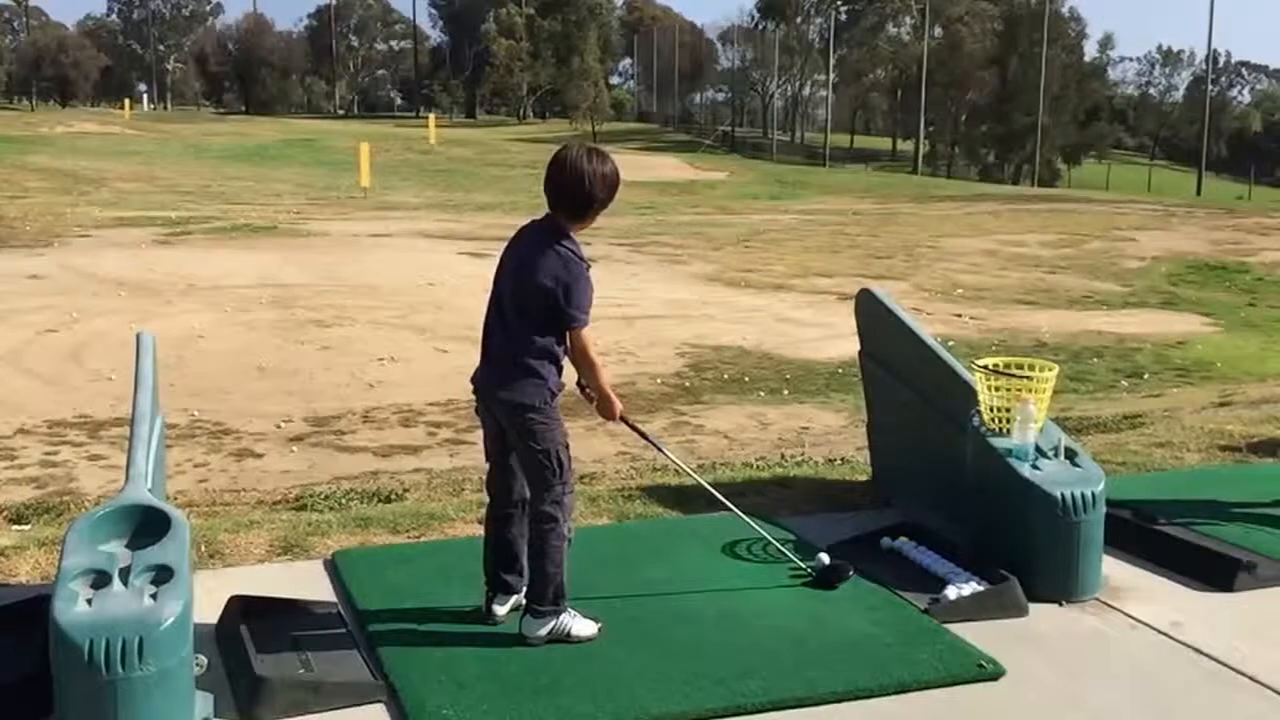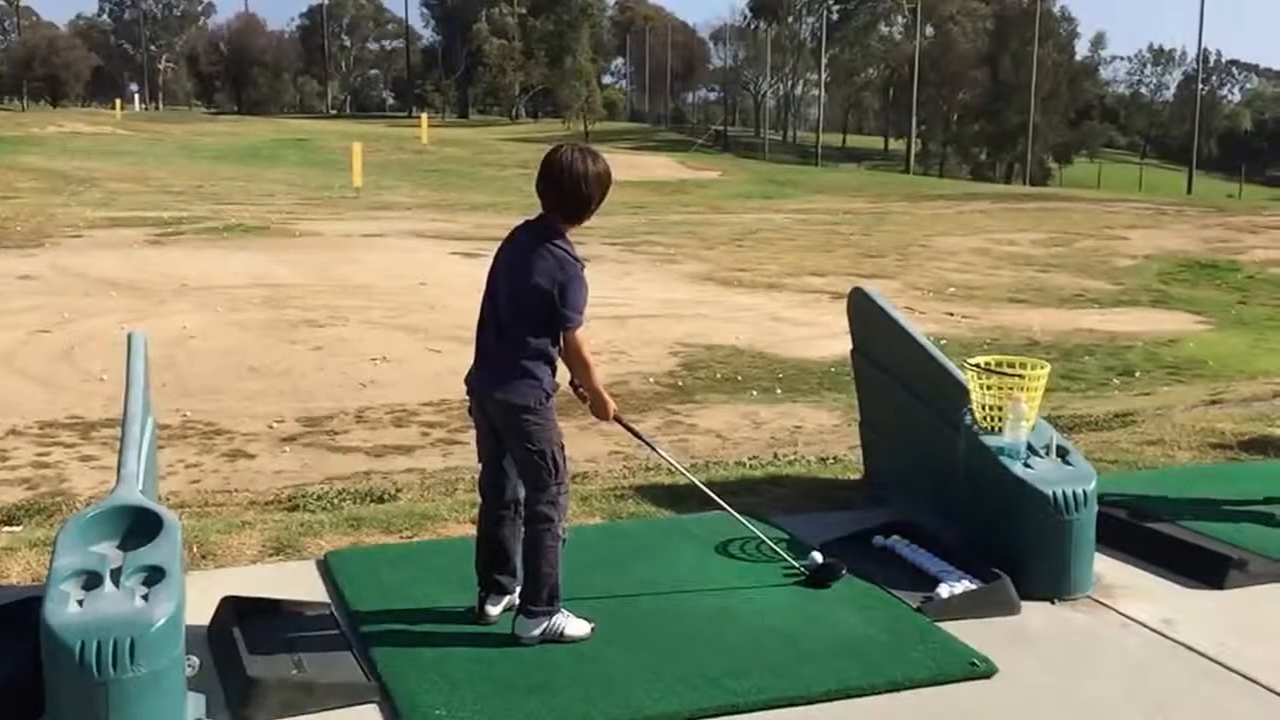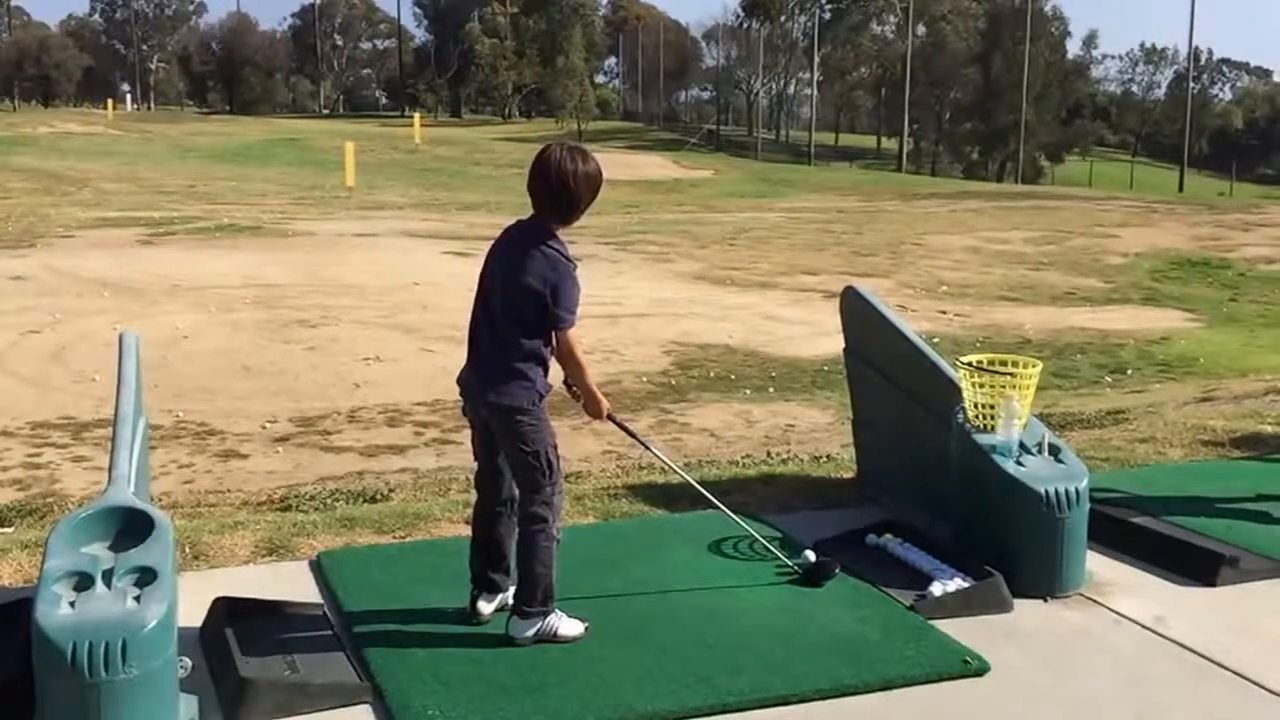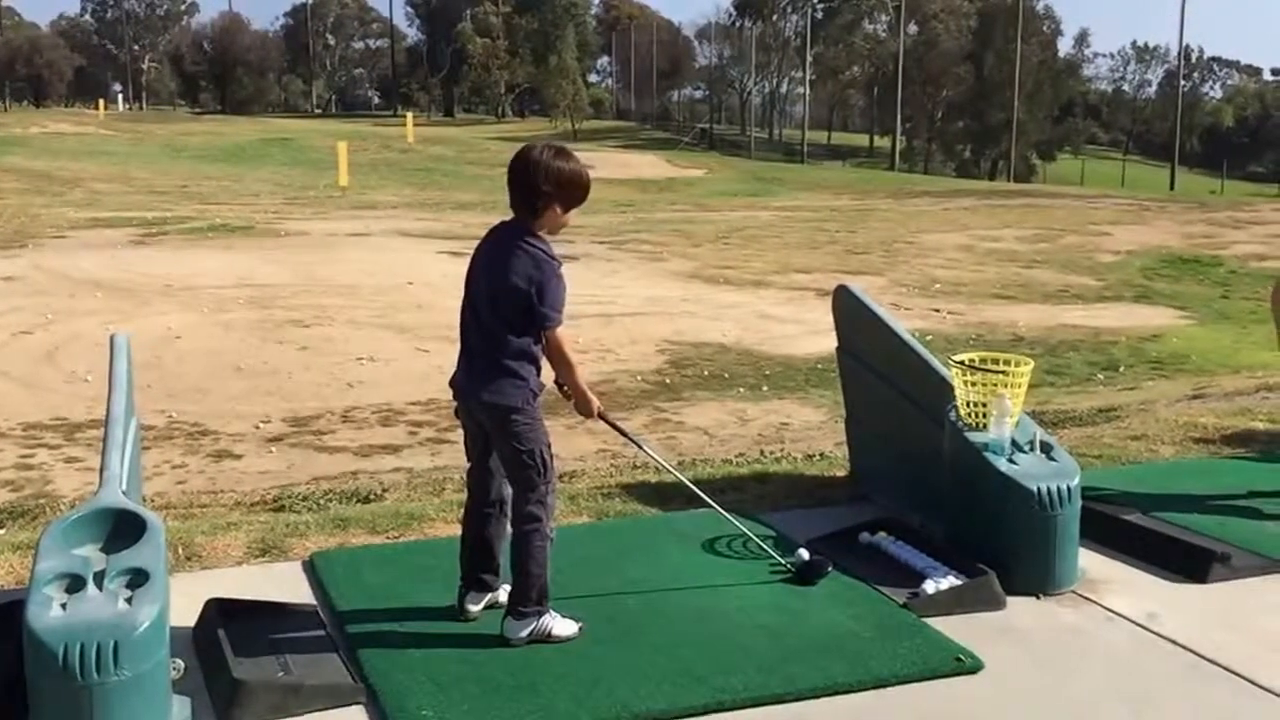
dt=0.7s
person 1, frame 1
left shoulder: (525, 237)
right shoulder: (569, 265)
right elbow: (579, 344)
left wrist: (585, 380)
right wrist: (605, 395)
left hip: (491, 385)
right hip: (528, 396)
left knee: (506, 491)
right knee: (552, 500)
left ankle: (502, 591)
right ankle: (544, 612)
person 1, frame 2
left shoulder: (517, 238)
right shoulder: (564, 265)
right elbow: (573, 346)
left wrist: (577, 380)
right wrist: (598, 396)
left hip: (485, 385)
right hip: (523, 396)
left knee: (499, 491)
right knee: (547, 501)
left ankle: (495, 591)
right ankle: (538, 613)
person 1, frame 3
left shoulder: (510, 238)
right shoulder: (556, 264)
right elbow: (565, 344)
left wrist: (571, 380)
right wrist: (591, 394)
left hip: (478, 386)
right hip: (516, 396)
left knee: (495, 490)
right knee: (541, 501)
left ankle: (489, 590)
right ankle: (532, 613)
person 1, frame 4
left shoulder: (494, 240)
right shoulder: (540, 263)
right elbow: (554, 341)
left wrist: (563, 378)
right wrist: (581, 392)
left hip: (472, 387)
right hip: (509, 396)
left knee: (486, 488)
right knee: (535, 501)
left ankle: (477, 588)
right ankle: (526, 614)
